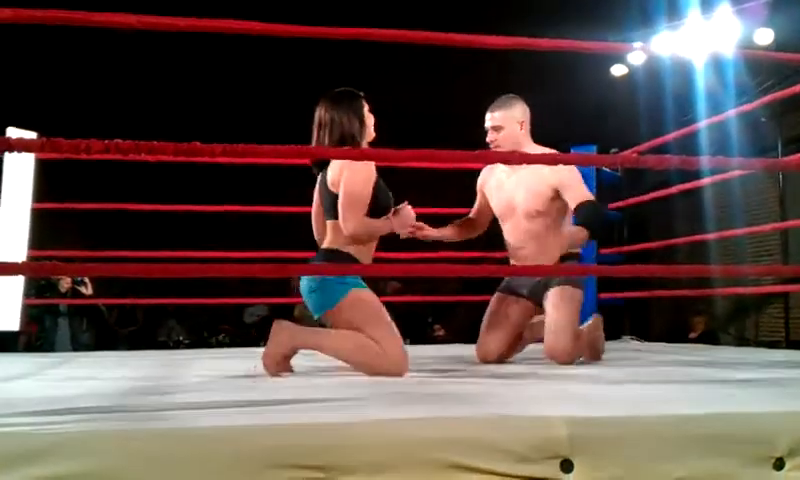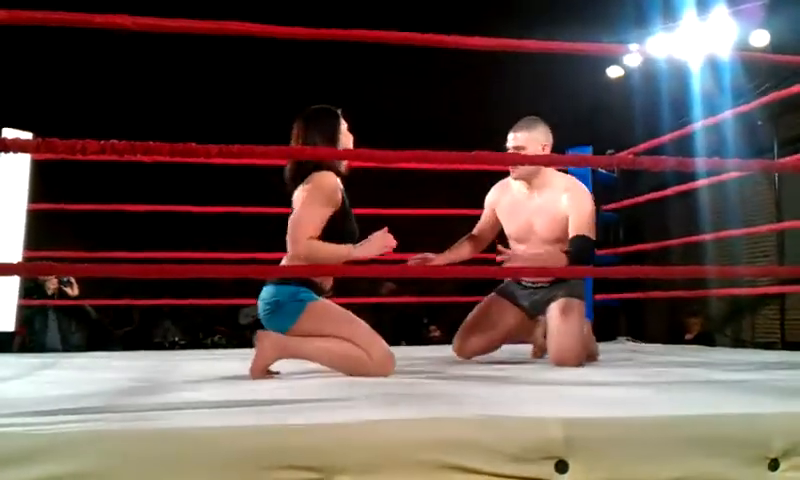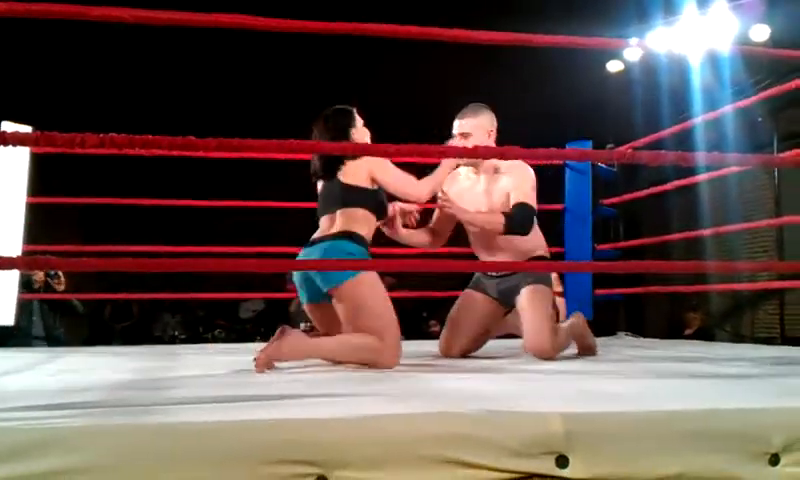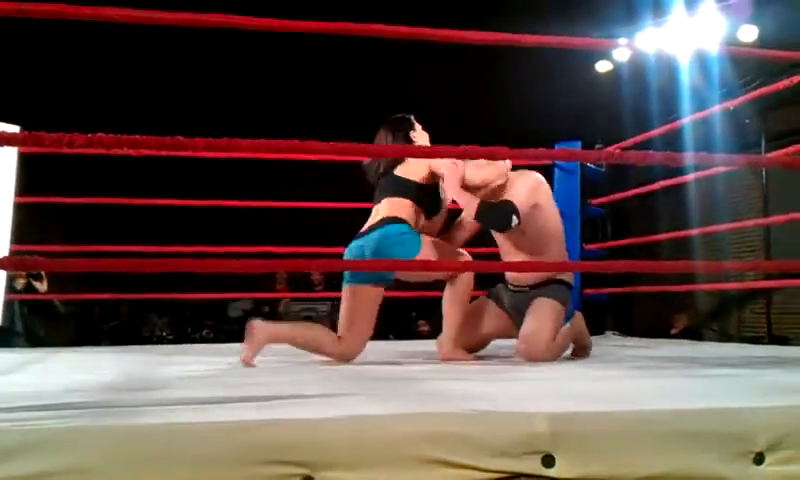
dt=0.4s
person 1, frame 1
left shoulder: (332, 164)
right shoulder: (357, 158)
right elbow: (353, 226)
left wrist: (387, 222)
right wrist: (394, 223)
left hip: (328, 276)
right hip: (335, 277)
left knee: (388, 354)
right knee: (394, 361)
left ankle: (299, 336)
right ankle: (296, 336)
person 1, frame 2
left shoulder: (310, 181)
right shoulder: (325, 181)
right elbow: (300, 247)
left wrist: (361, 247)
right wrist: (362, 250)
left hip: (285, 297)
right hip: (291, 298)
left knee: (370, 352)
right knee: (381, 361)
left ankle: (280, 341)
right ankle: (280, 344)
person 1, frame 3
left shoulder: (325, 177)
right shoulder: (368, 161)
right elbow: (418, 194)
left wrist: (387, 213)
right wrist: (447, 164)
left hip: (310, 260)
right hip: (342, 255)
left knee: (345, 349)
right knee: (388, 354)
left ankle: (296, 342)
right ankle: (296, 344)
person 1, frame 4
left shoulder: (387, 175)
right shoulder: (429, 158)
right elbow: (473, 177)
left wrist: (442, 210)
right wrist: (501, 167)
left hip: (359, 250)
right hip: (392, 240)
left knee: (345, 349)
right knee: (464, 263)
left ankle: (269, 330)
right ankle: (449, 346)
person 2, frame 1
left shoulder: (556, 168)
right shoulder: (489, 176)
left elbow: (593, 218)
right elbow: (475, 223)
left wrist: (557, 247)
right wrist: (434, 233)
right hip: (518, 276)
left knee: (561, 353)
right knee: (488, 353)
left ankle: (591, 329)
right ankle: (542, 327)
person 2, frame 2
left shoulder: (574, 194)
right shoulder: (500, 193)
left elbow: (582, 255)
right elbow: (478, 239)
left wrist: (530, 259)
right wrist: (438, 259)
left hip: (562, 285)
right hip: (518, 287)
left knee: (566, 357)
right knee: (464, 347)
left ankle: (584, 334)
right ankle: (531, 331)
person 2, frame 3
left shoulder: (516, 172)
right shoulder: (454, 182)
left elbow: (523, 224)
right elbow: (435, 236)
left wrist: (468, 215)
right wrist: (400, 233)
left hip: (528, 269)
right hip: (487, 277)
left knee: (542, 349)
right knee: (449, 348)
left ankle: (574, 326)
right ankle: (513, 321)
person 2, frame 4
left shoulder: (528, 182)
right shoulder: (485, 198)
left elbow: (501, 220)
right elbow: (451, 240)
left wrist: (456, 191)
left hip: (551, 287)
right hip: (509, 292)
left knee: (534, 351)
right knee: (453, 343)
left ankle: (573, 328)
right ankle: (516, 330)
